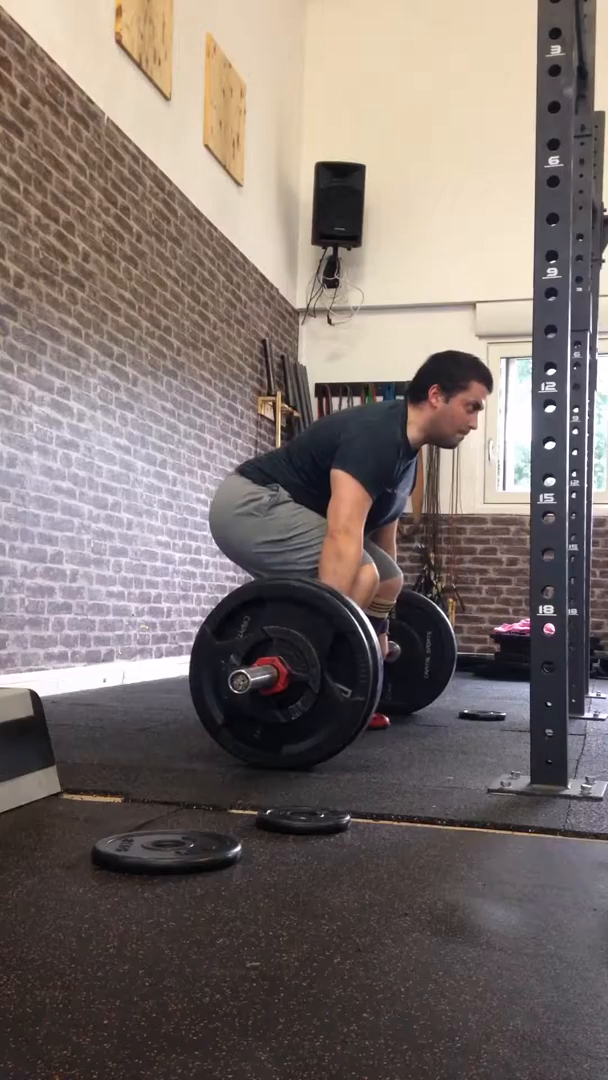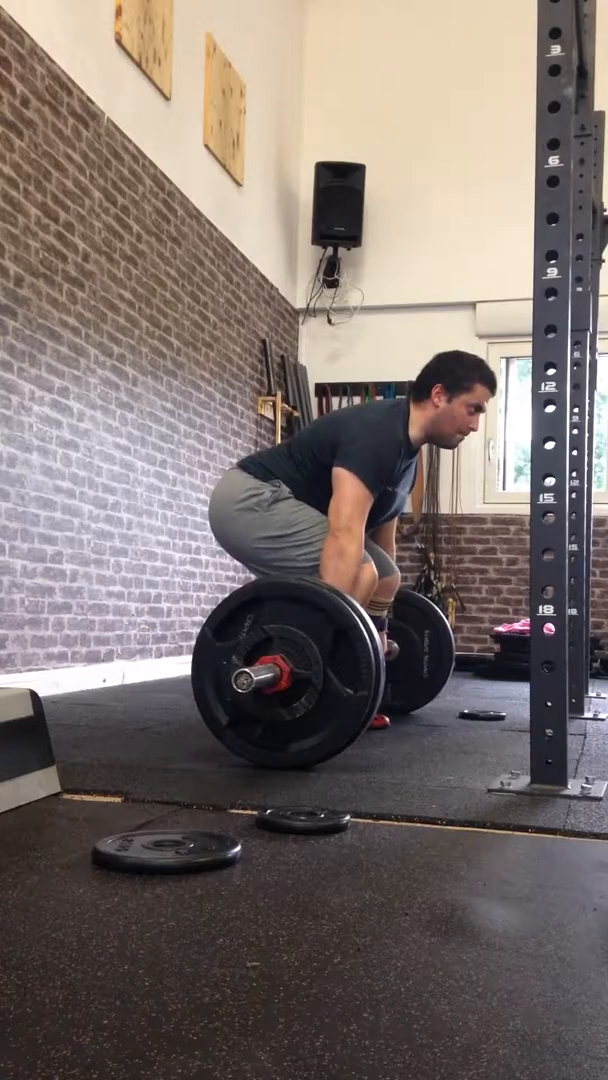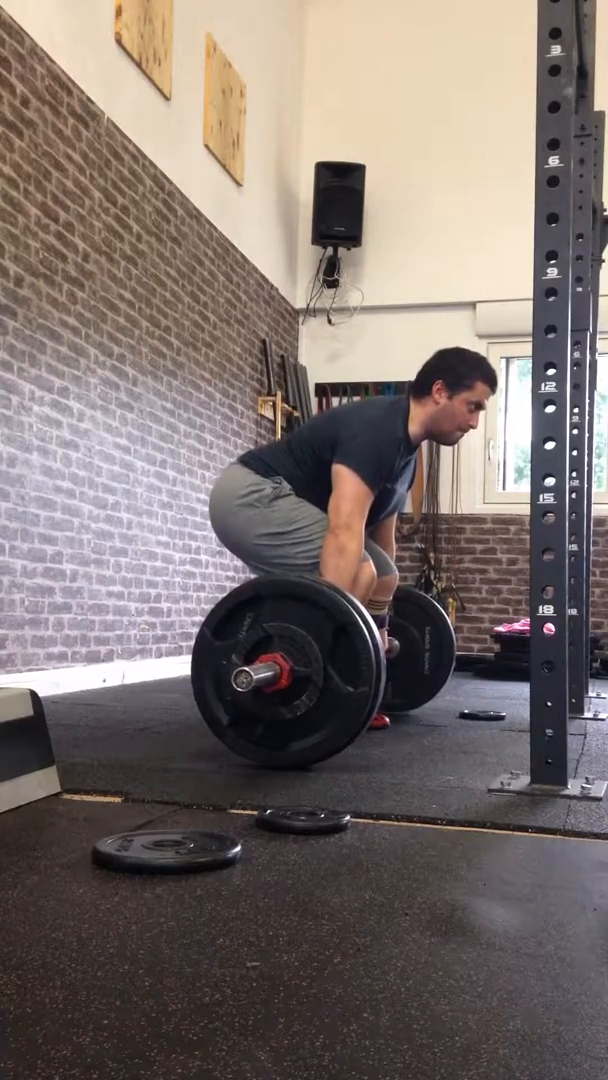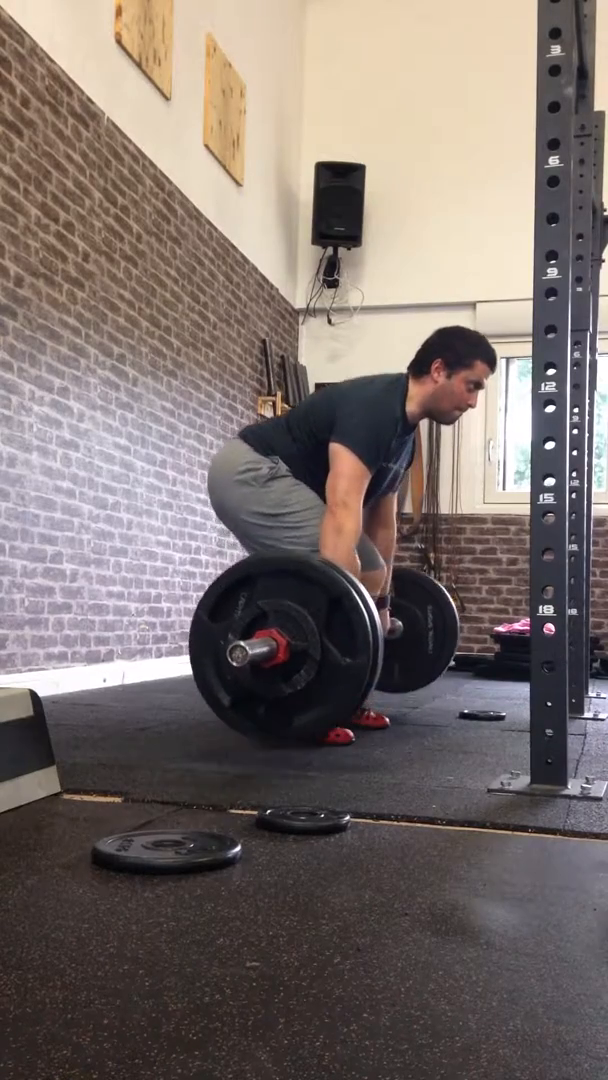
dt=0.4s
person 1, frame 1
left shoulder: (404, 452)
right shoulder: (375, 435)
left elbow: (382, 537)
right elbow: (344, 535)
left wrist: (380, 632)
left hip: (273, 510)
right hip: (250, 505)
left knee: (388, 580)
right knee: (358, 575)
person 1, frame 2
left shoulder: (405, 450)
right shoulder: (377, 433)
left elbow: (381, 537)
right elbow: (344, 534)
left wrist: (379, 629)
left hip: (276, 505)
right hip: (249, 500)
left knee: (386, 578)
right knee: (358, 573)
person 1, frame 3
left shoulder: (404, 447)
right shoulder: (376, 431)
left elbow: (381, 536)
right elbow: (345, 533)
left wrist: (380, 626)
left hip: (269, 500)
right hip: (250, 496)
left knee: (383, 577)
right knee: (354, 572)
person 1, frame 4
left shoulder: (403, 427)
right shoulder: (374, 409)
left elbow: (382, 520)
right elbow: (343, 512)
left wrist: (382, 602)
left hip: (277, 480)
right hip: (250, 472)
left knee: (368, 574)
right knee: (340, 572)
